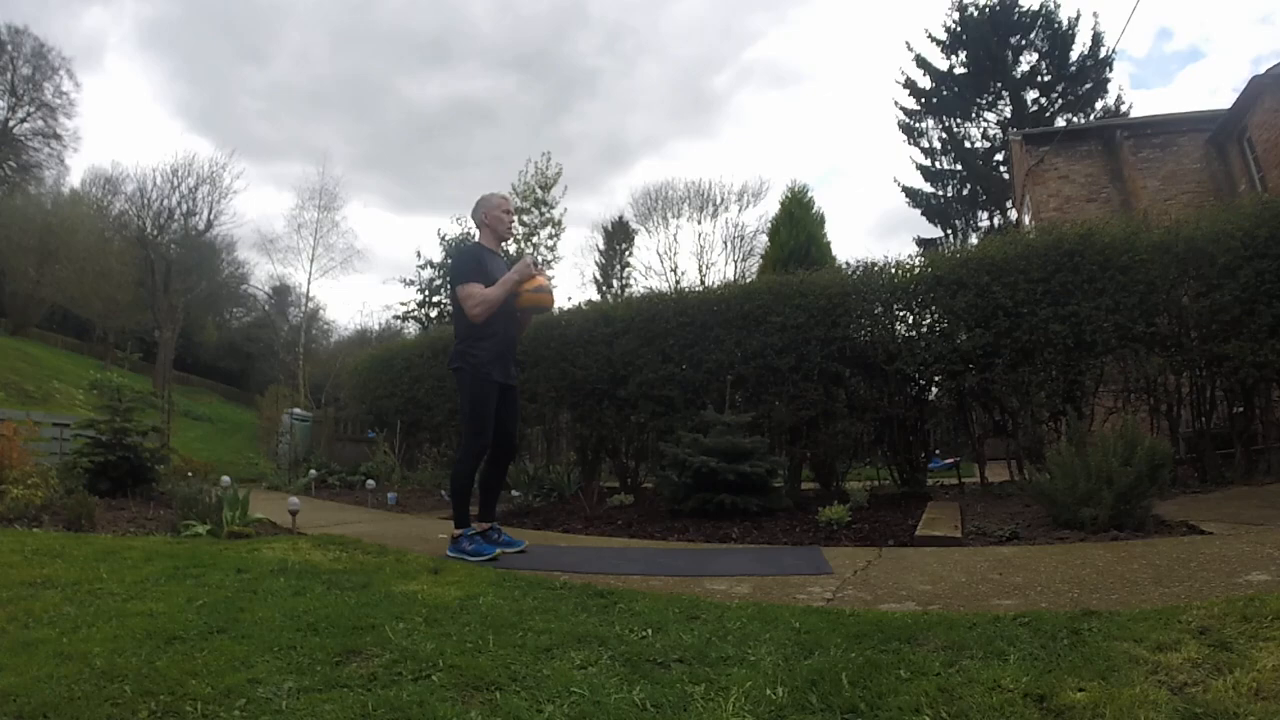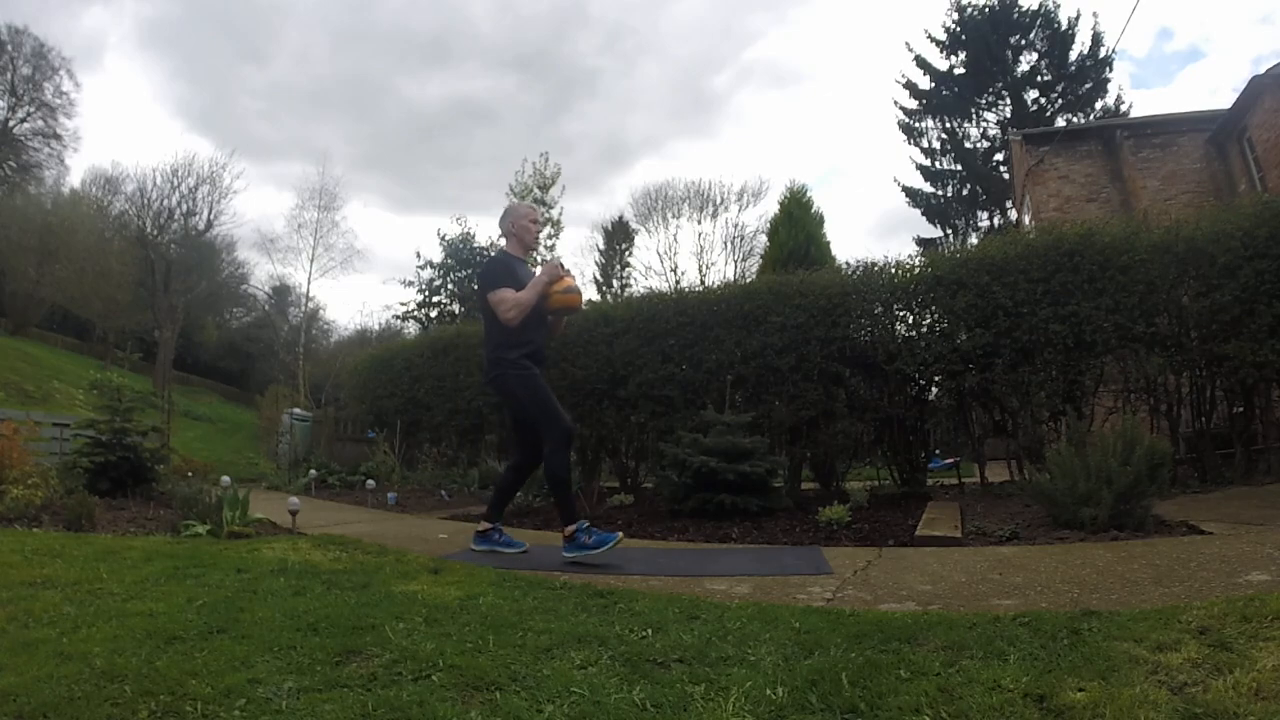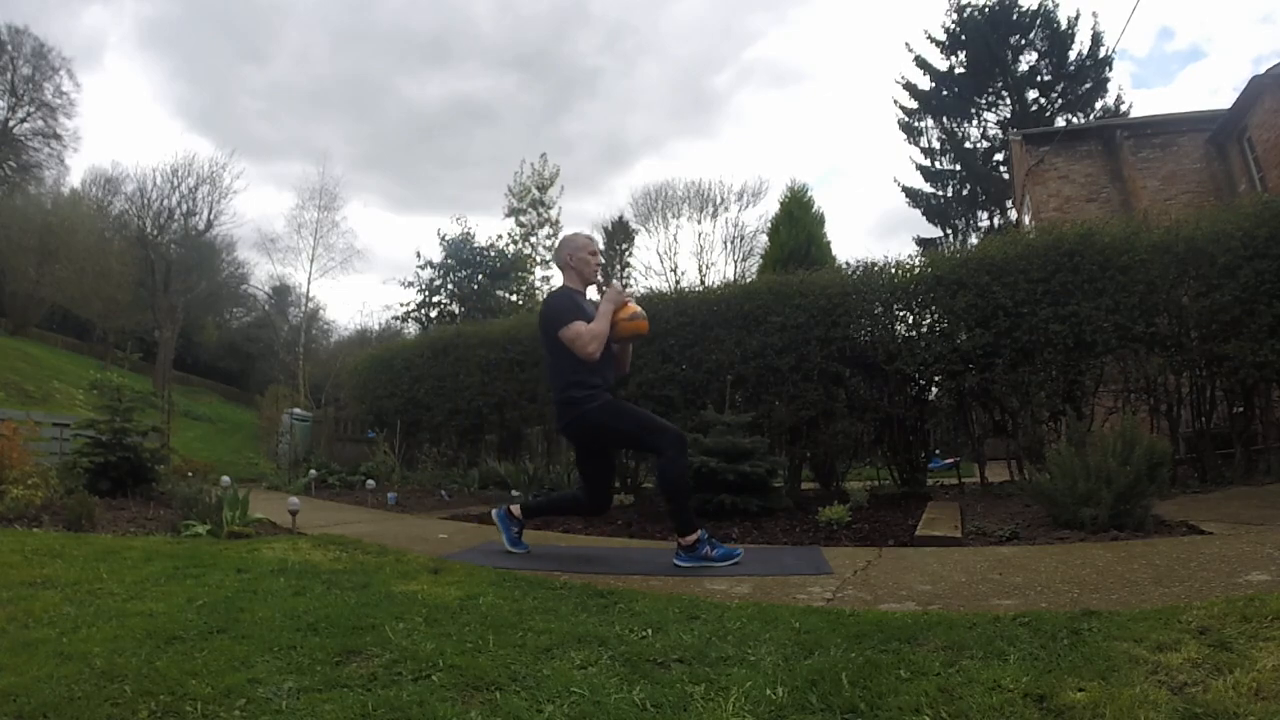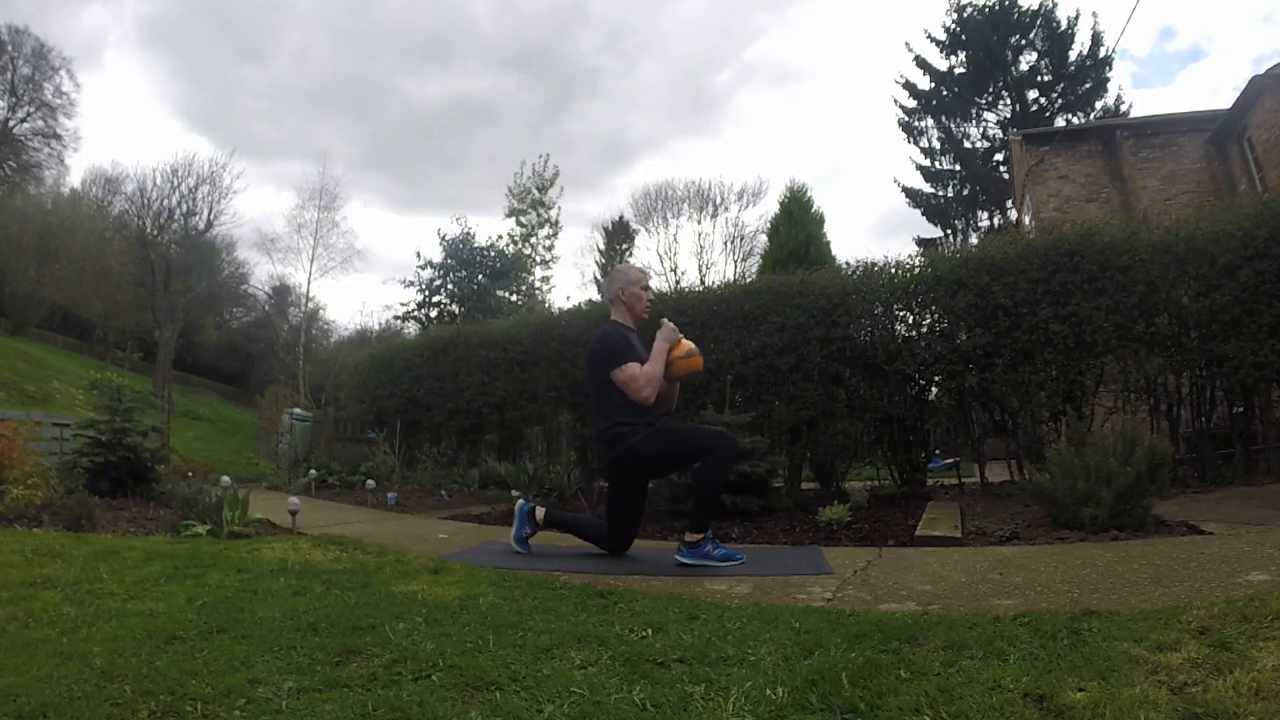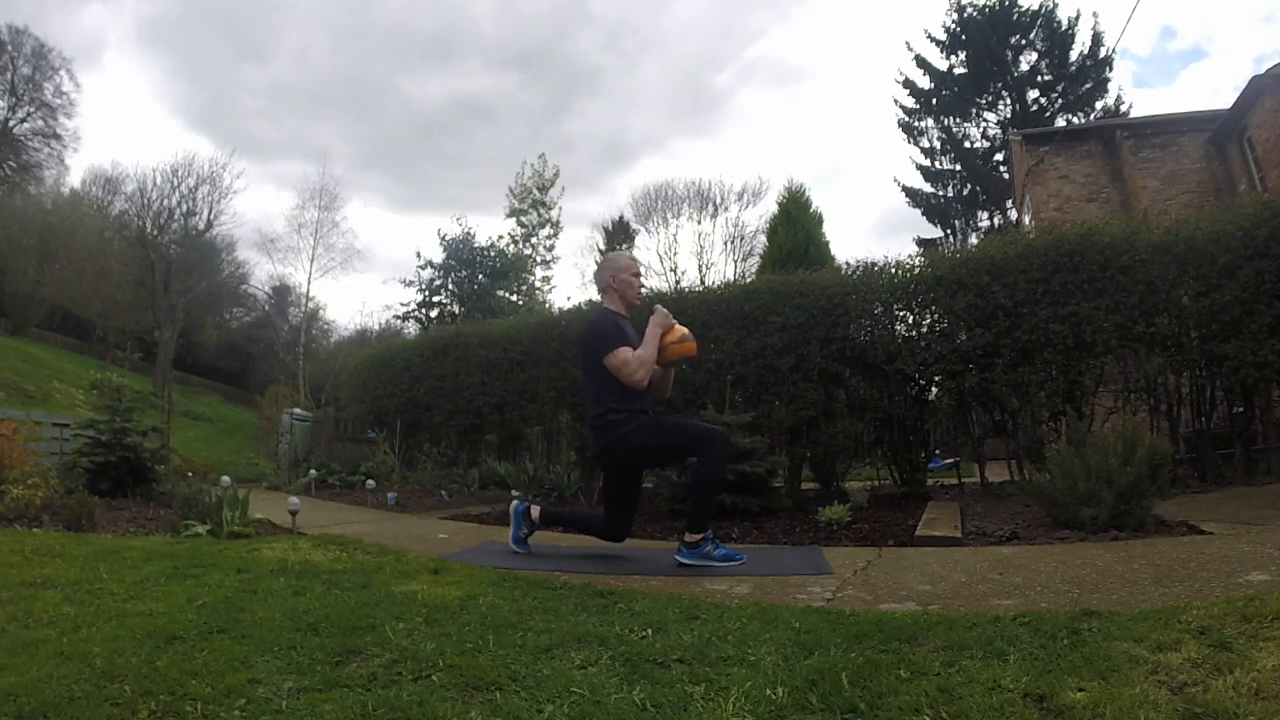
dt=0.4s
person 1, frame 1
left shoulder: (503, 264)
right shoulder: (468, 258)
left elbow: (514, 323)
right elbow: (476, 308)
right wrist: (514, 277)
left hip: (503, 368)
right hip: (477, 365)
left knee: (505, 446)
right knee: (476, 445)
left ankle: (485, 527)
right ankle: (461, 533)
person 1, frame 2
left shoulder: (527, 273)
right shoulder: (496, 267)
left elbow: (548, 331)
right elbow: (510, 314)
right wrist: (543, 280)
left hip: (528, 371)
right hip: (512, 369)
left knee: (529, 453)
right knee: (560, 433)
left ankle: (487, 528)
right ankle: (572, 531)
person 1, frame 3
left shoulder: (584, 305)
right shoulder: (559, 303)
left elbow: (621, 365)
right elbow: (590, 348)
right wrist: (608, 305)
left hip: (593, 407)
right hip: (584, 406)
left knee: (596, 499)
right knee: (671, 441)
left ankle: (514, 514)
right ankle: (690, 543)
person 1, frame 4
left shoulder: (629, 340)
right shoulder: (611, 338)
left elbow: (665, 404)
right elbow: (644, 393)
right wrist: (662, 344)
left hip: (631, 449)
right hip: (626, 446)
left knee: (616, 541)
right knee: (721, 445)
left ankle: (534, 515)
right ankle: (695, 542)
person 1, frame 5
left shoulder: (625, 329)
right shoulder: (602, 326)
left elbow: (660, 390)
right elbow: (637, 376)
right wrist: (655, 329)
left hip: (624, 435)
right hip: (621, 432)
left knee: (614, 529)
right knee: (714, 441)
left ankle: (529, 515)
right ankle: (695, 542)
